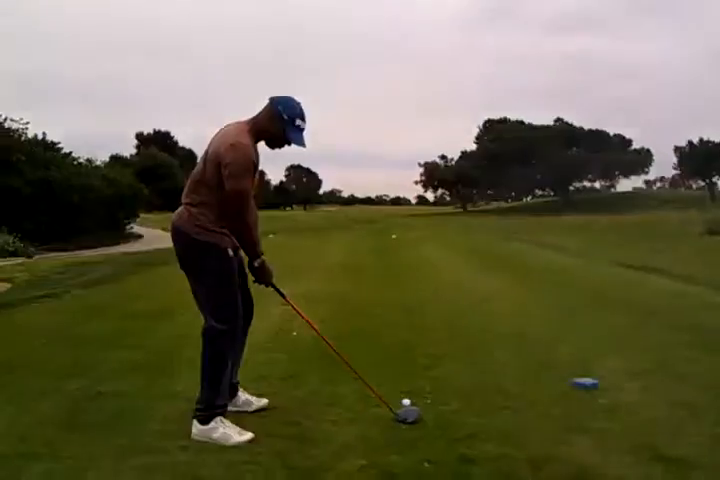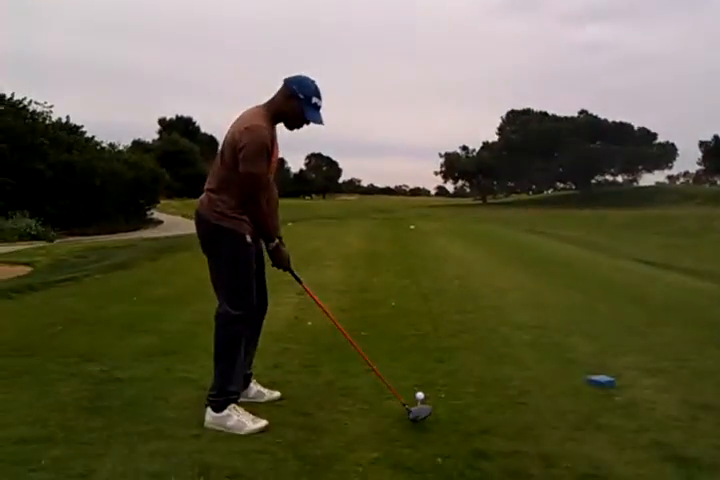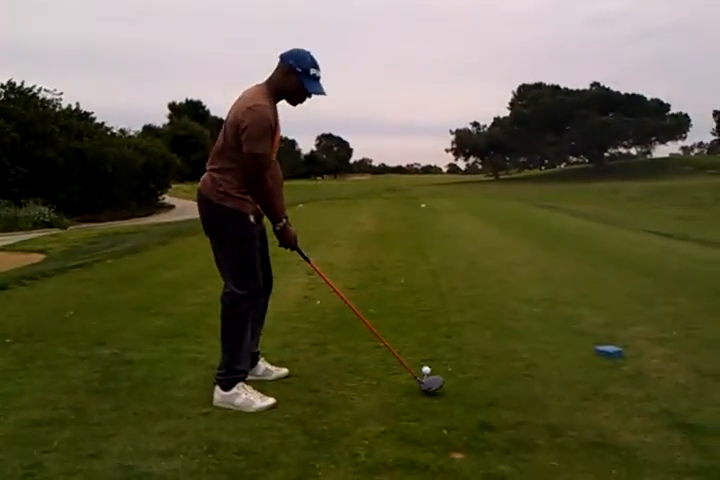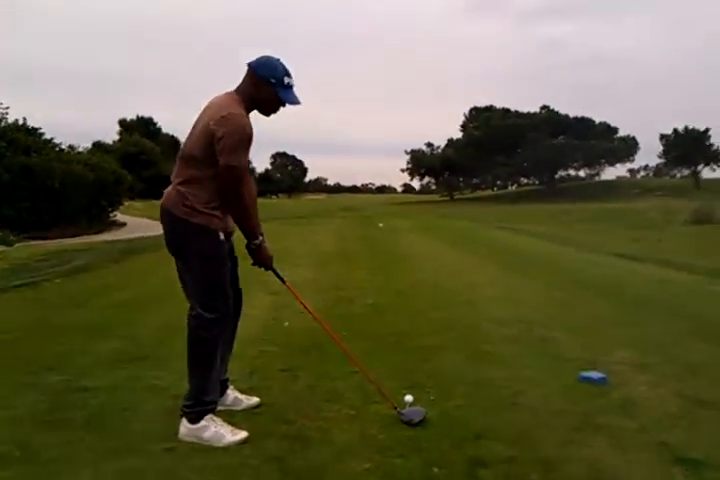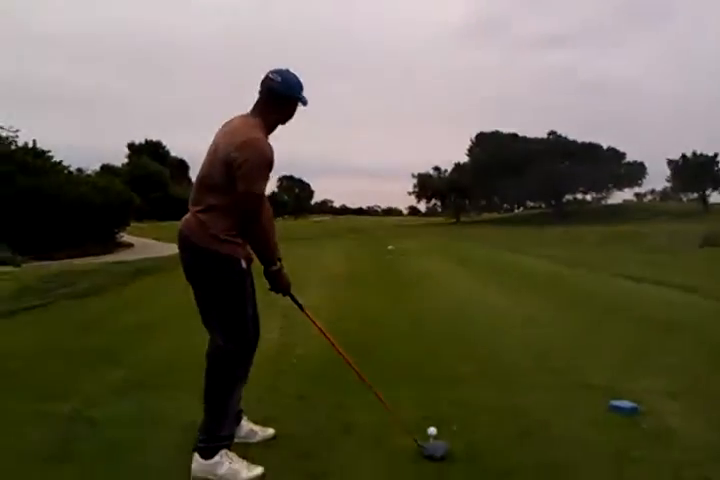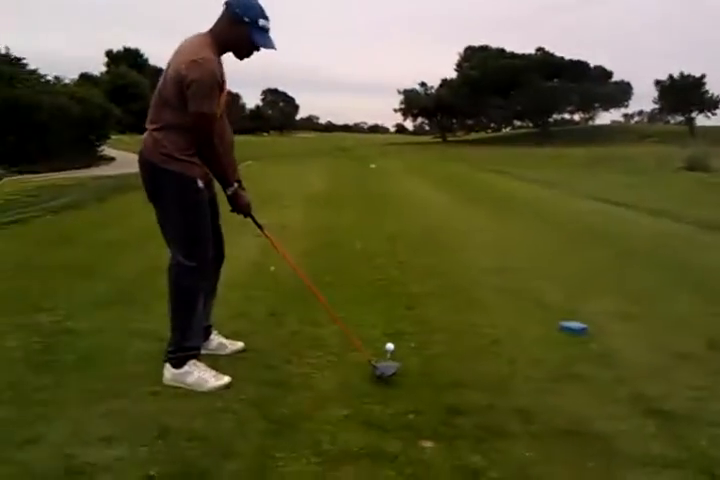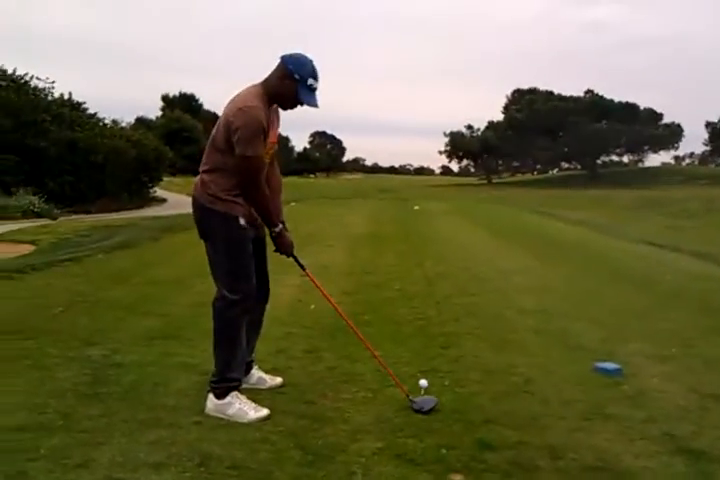
dt=0.5s
person 1, frame 1
left shoulder: (240, 136)
right shoulder: (241, 149)
left elbow: (241, 207)
right elbow: (238, 215)
left wrist: (253, 256)
right wrist: (258, 260)
left hip: (211, 234)
right hip: (201, 238)
left knee: (240, 313)
right knee: (223, 323)
left ankle: (227, 392)
right ankle: (207, 418)
person 1, frame 2
left shoulder: (262, 123)
right shoulder: (256, 132)
right elbow: (253, 198)
left wrist: (273, 239)
right wrist: (274, 244)
left hip: (236, 223)
right hip: (224, 224)
left knee: (254, 306)
right knee: (237, 310)
left ankle: (240, 381)
right ankle: (220, 406)
person 1, frame 3
left shoulder: (262, 101)
right shoulder: (259, 112)
left elbow: (266, 169)
right elbow: (257, 178)
left wrist: (280, 218)
right wrist: (281, 224)
left hip: (238, 202)
right hip: (226, 204)
left knee: (259, 284)
right knee: (243, 290)
left ankle: (248, 360)
right ankle: (228, 384)
person 1, frame 4
left shoulder: (228, 107)
right shoulder: (235, 122)
left elbow: (239, 183)
right elbow: (233, 191)
left wrist: (255, 236)
right wrist: (256, 241)
left hip: (205, 217)
right hip: (192, 220)
left knee: (228, 307)
right knee: (211, 313)
left ankle: (215, 389)
right ankle: (195, 417)
person 1, frame 5
left shoulder: (240, 127)
right shoulder: (255, 147)
right elbow: (250, 218)
left wrist: (271, 260)
right wrist: (274, 267)
left hip: (215, 243)
right hip: (214, 248)
left knee: (244, 337)
right knee: (231, 345)
left ankle: (230, 421)
person 1, frame 6
left shoulder: (205, 51)
right shoulder: (203, 66)
left elbow: (217, 125)
right elbow: (206, 139)
left wrist: (233, 179)
right wrist: (232, 188)
left hip: (188, 166)
right hip: (172, 167)
left knee: (210, 255)
right knee: (192, 260)
left ankle: (200, 333)
right ankle: (179, 361)
person 1, frame 7
left shoulder: (269, 108)
right shoulder: (250, 113)
left elbow: (269, 169)
right elbow: (252, 182)
left wrist: (278, 222)
right wrist: (277, 229)
left hip: (241, 209)
right hip: (220, 208)
left knee: (257, 291)
right knee: (237, 295)
left ankle: (242, 368)
right ankle: (222, 393)
